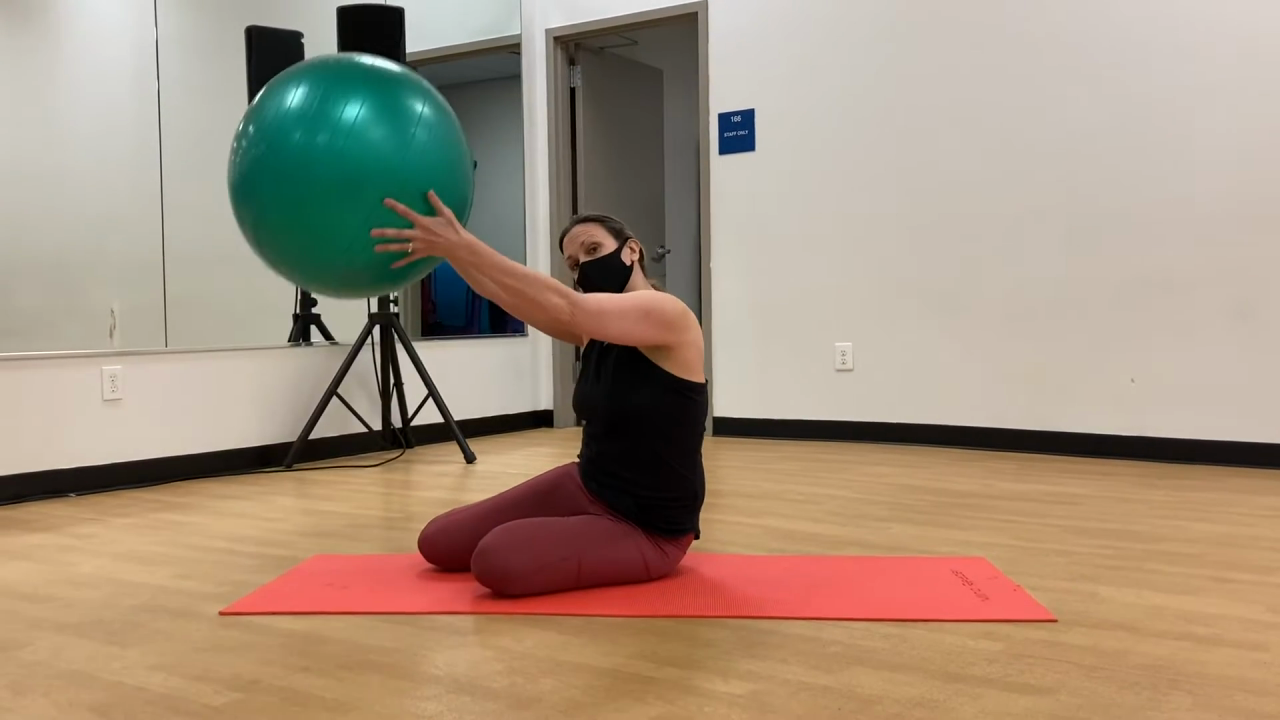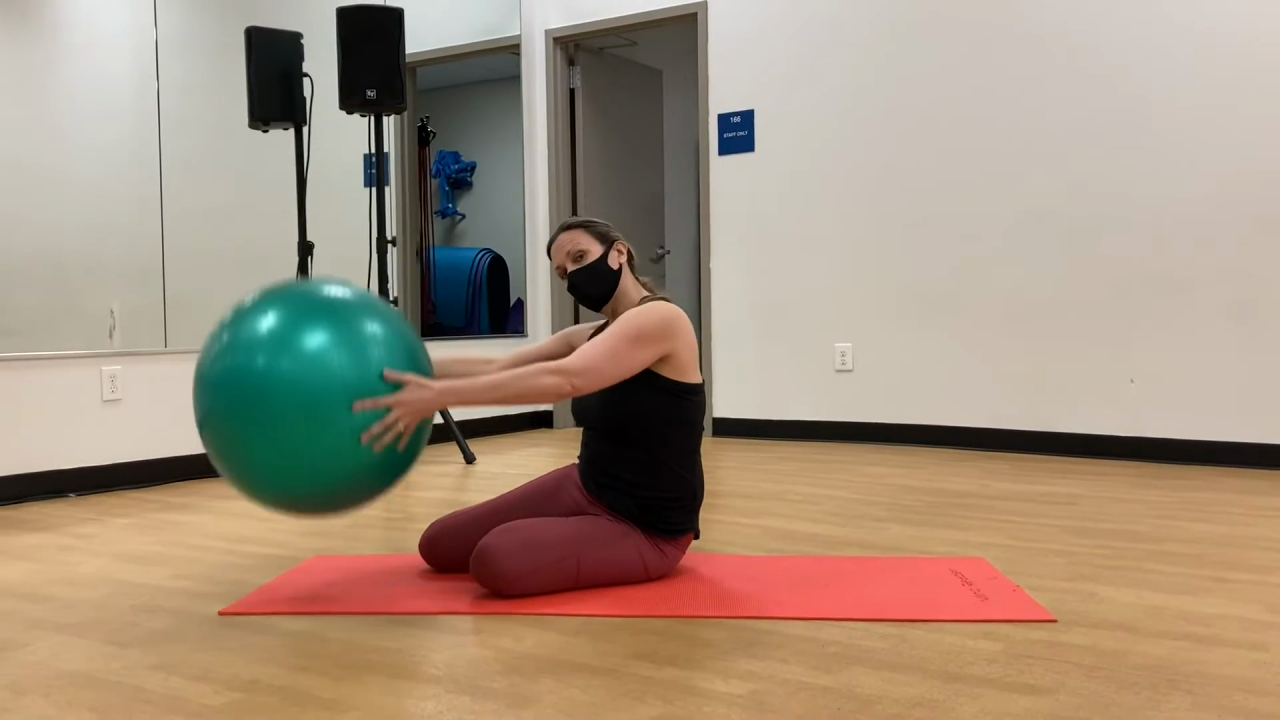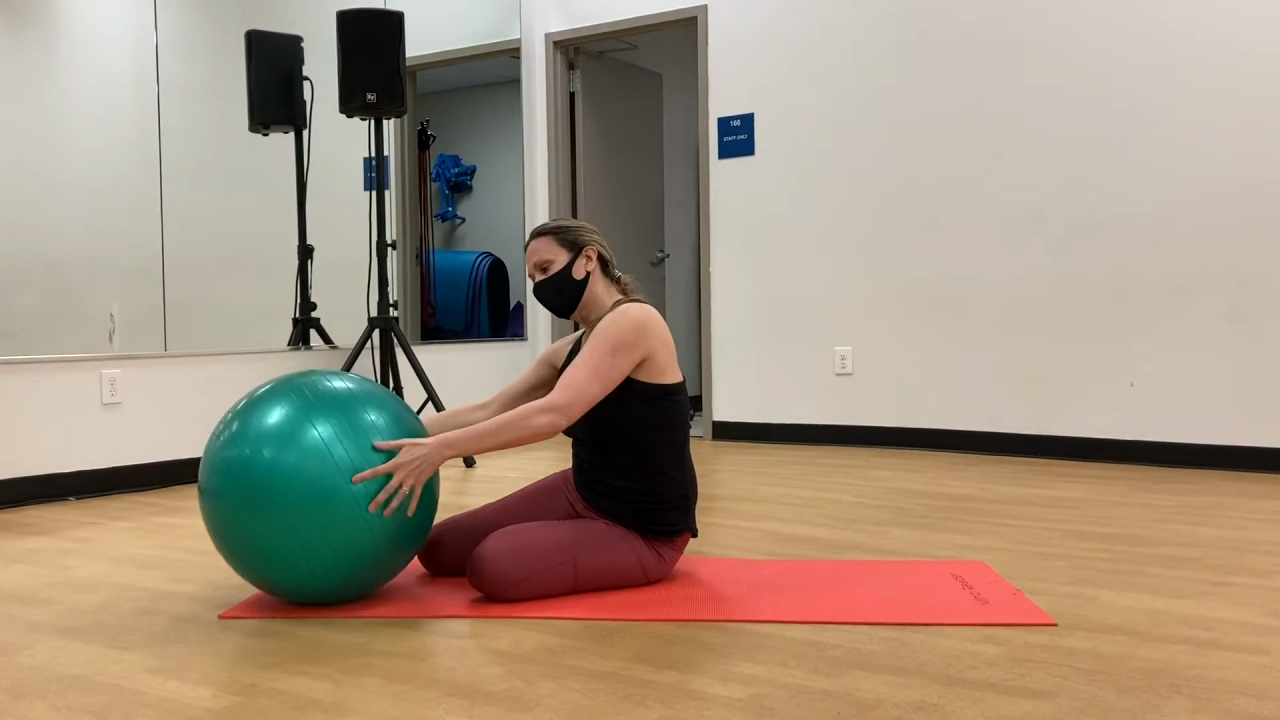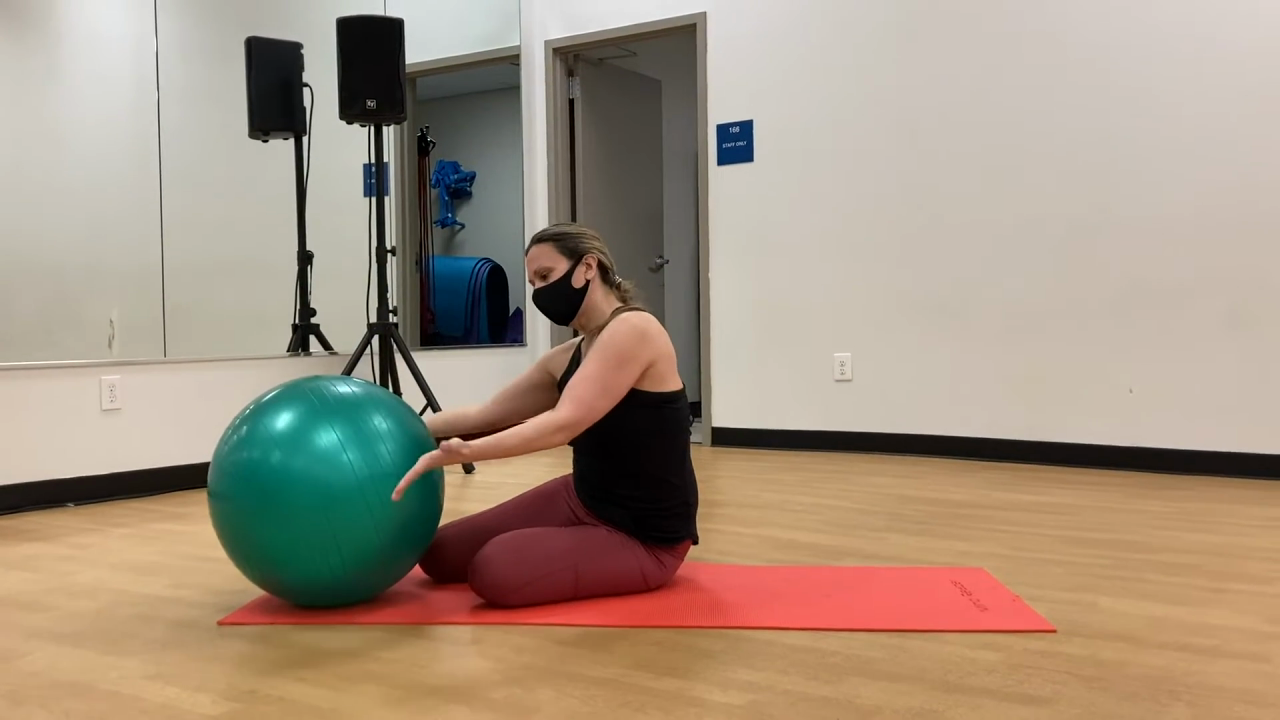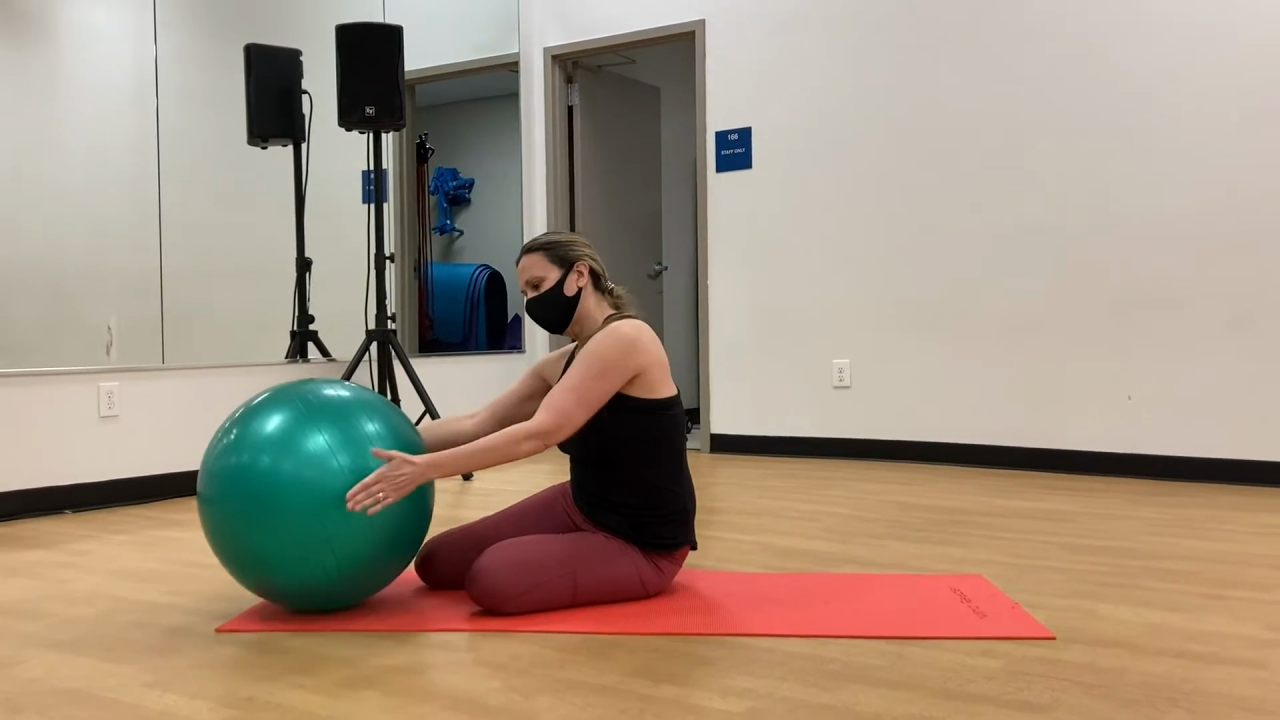
dt=0.4s
person 1, frame 1
left shoulder: (670, 315)
right shoulder: (598, 326)
left elbow: (566, 308)
right elbow: (505, 289)
left wrist: (461, 243)
right wrist: (443, 241)
left hip: (647, 528)
right hip: (586, 488)
left knee: (497, 562)
right knee: (438, 545)
left ankle: (634, 561)
right ankle: (581, 536)
person 1, frame 2
left shoulder: (660, 319)
right shoulder: (591, 338)
left elbow: (563, 381)
right elbow: (498, 368)
left wrist: (440, 395)
left hip: (647, 530)
left knee: (496, 561)
right knee: (440, 546)
left ankle: (627, 563)
person 1, frame 3
left shoulder: (632, 322)
right shoulder: (569, 351)
left elbow: (554, 413)
right elbow: (489, 412)
left wrist: (437, 450)
right wrist: (410, 433)
left hip: (642, 532)
left knee: (493, 567)
right knee: (438, 551)
left ankle: (625, 565)
person 1, frame 4
left shoulder: (633, 330)
right shoulder: (568, 357)
left elbow: (564, 424)
right elbow: (486, 415)
left wrist: (464, 453)
left hip: (643, 538)
left knee: (495, 573)
right knee: (441, 556)
right ankle: (580, 548)
person 1, frame 5
left shoulder: (625, 338)
right shoulder: (563, 363)
left elbow: (541, 433)
right elbow: (479, 424)
left wrist: (423, 468)
left hip: (641, 546)
left knee: (492, 581)
right knee: (437, 564)
